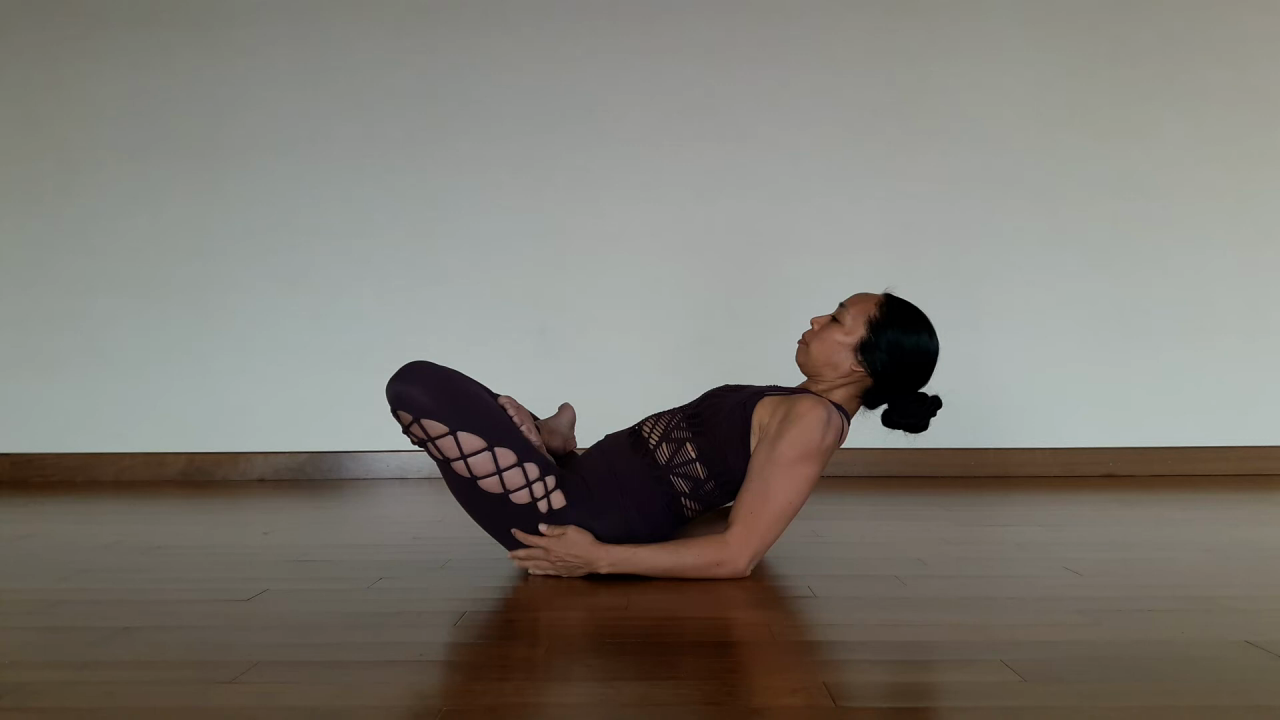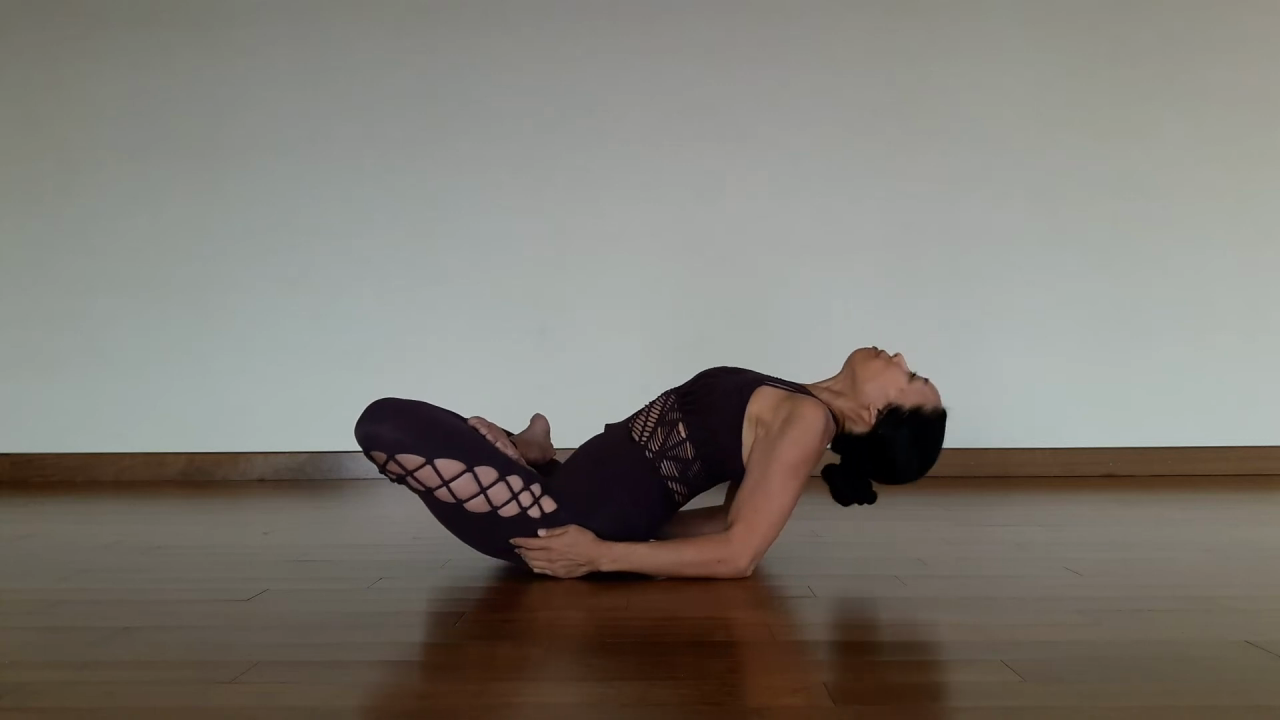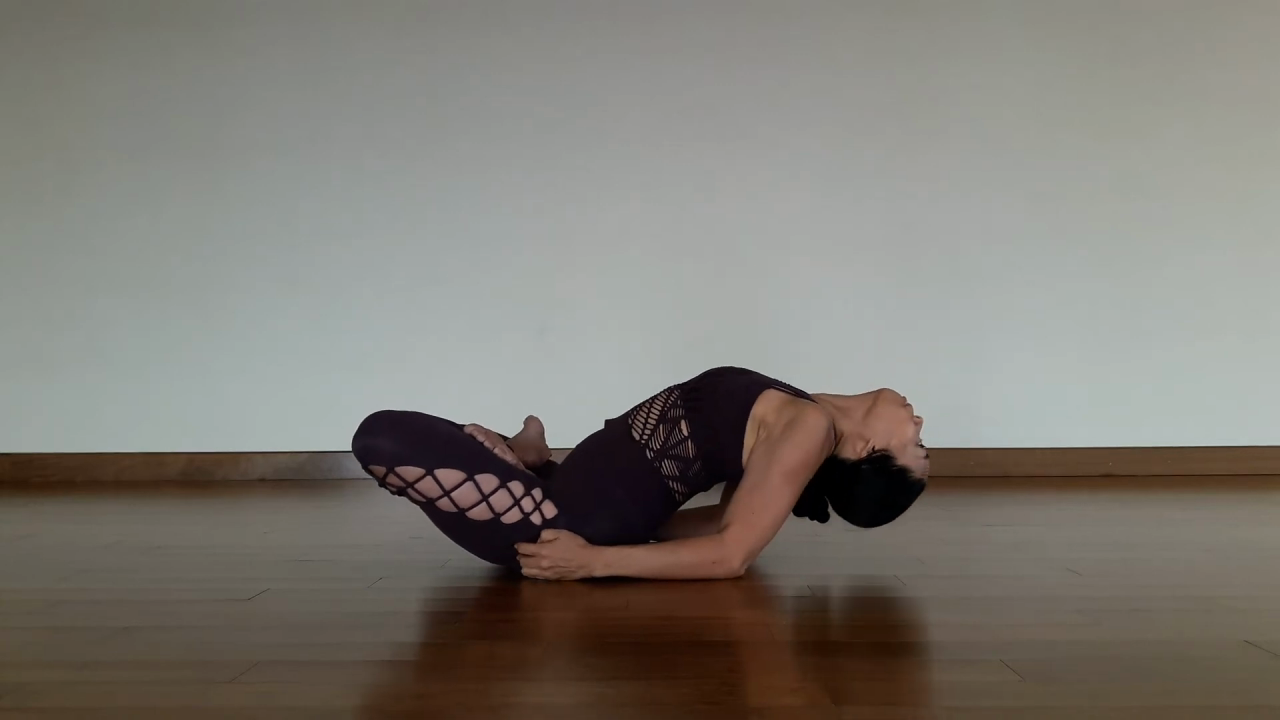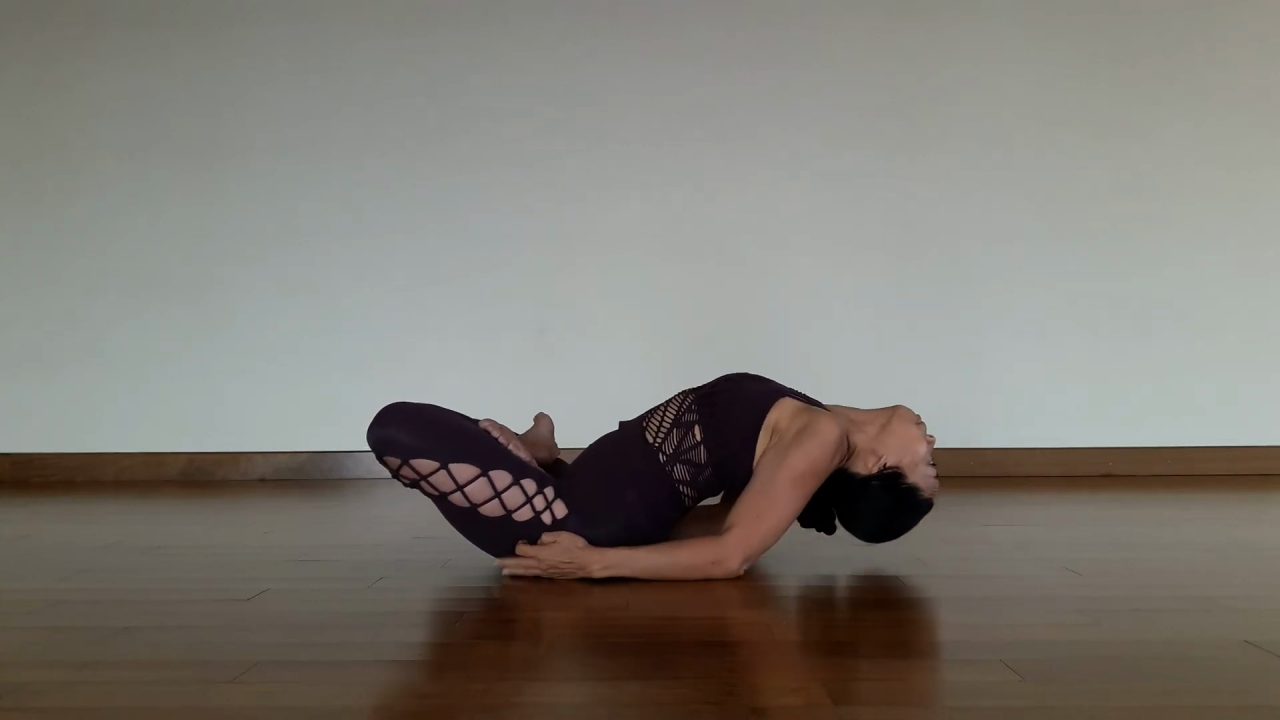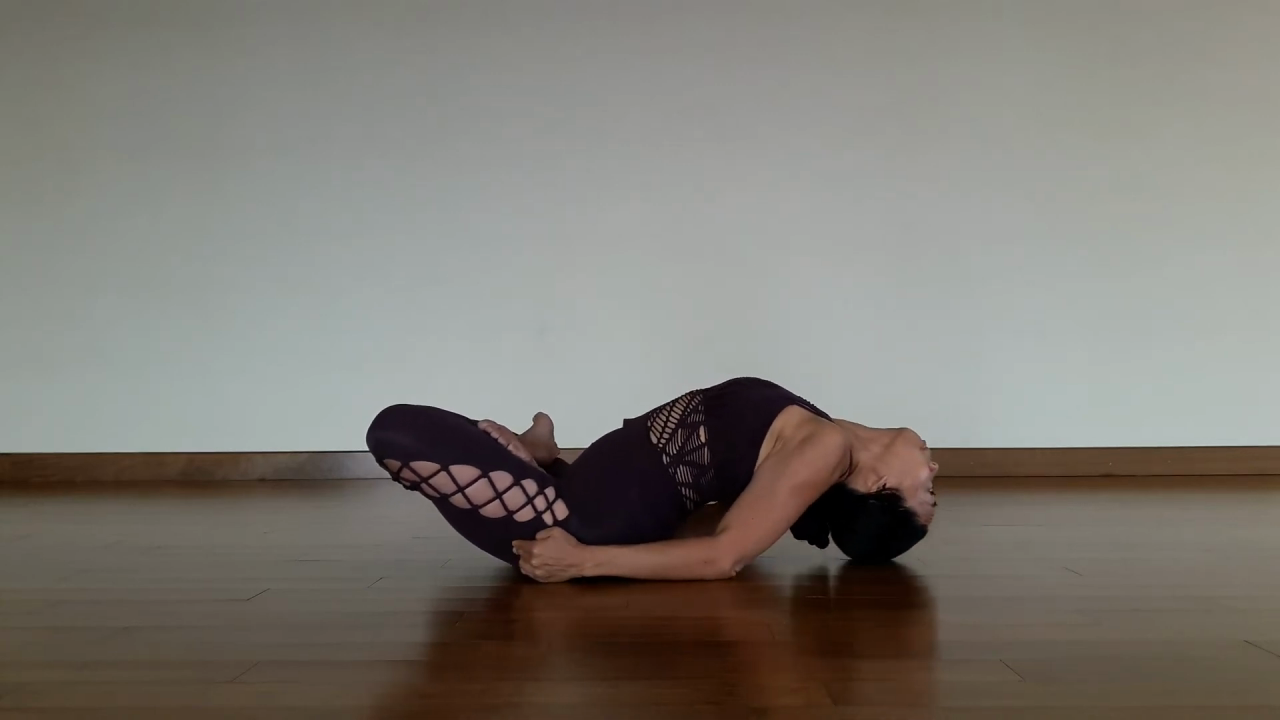
dt=1s
person 1, frame 1
left shoulder: (811, 421)
right shoulder: (801, 410)
left elbow: (736, 555)
right elbow: (744, 514)
left wrist: (599, 556)
left hip: (584, 523)
right hip: (600, 493)
left knee: (416, 386)
person 1, frame 2
left shoulder: (807, 419)
right shoulder: (793, 408)
left elbow: (737, 553)
right elbow: (736, 517)
left wrist: (602, 555)
left hip: (569, 521)
right hip: (585, 502)
left knee: (384, 425)
person 1, frame 3
left shoulder: (810, 425)
right shoulder: (795, 419)
left elbow: (730, 553)
right elbow: (729, 518)
left wrist: (594, 561)
left hip: (570, 524)
right hip: (581, 500)
left knee: (381, 438)
person 1, frame 4
left shoulder: (824, 435)
right shoulder: (811, 428)
left elbow: (731, 554)
left wrist: (593, 562)
left hip: (584, 524)
right hip: (600, 507)
left knee: (397, 428)
person 1, frame 5
left shoulder: (827, 446)
right shoulder: (818, 442)
left elbow: (723, 556)
left wrist: (585, 561)
left hip: (589, 523)
right hip: (598, 502)
left knee: (397, 432)
